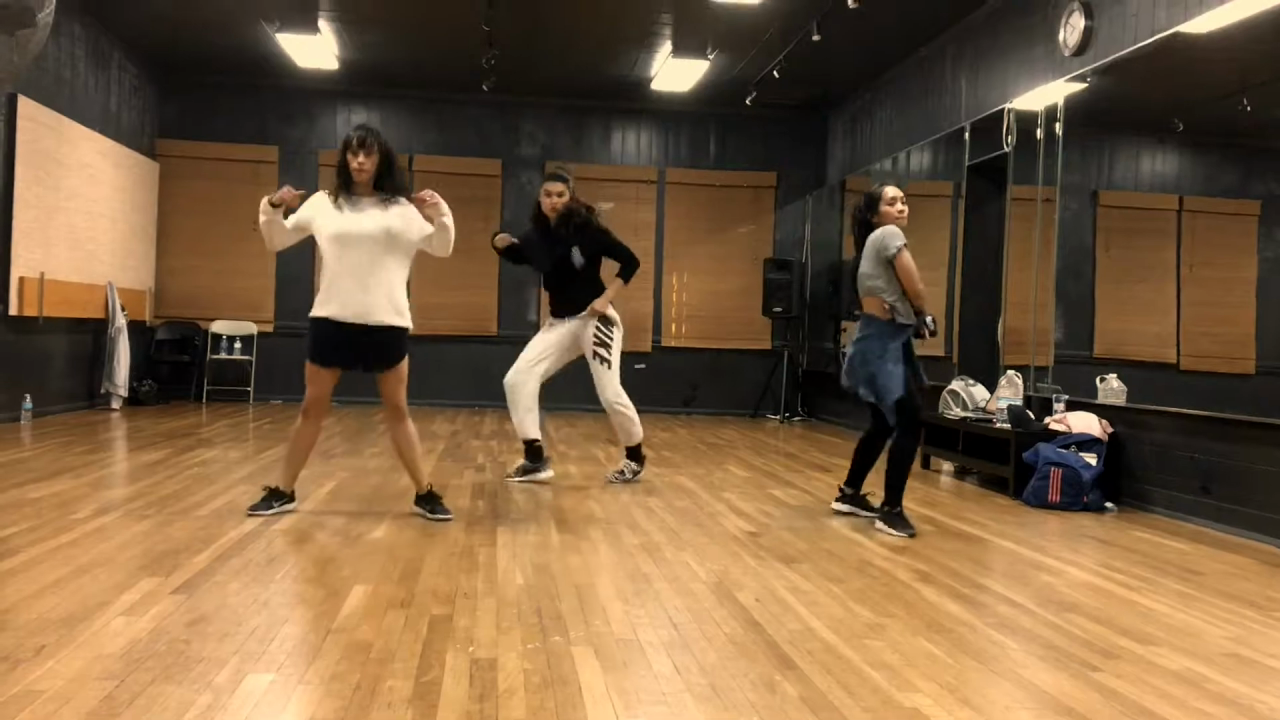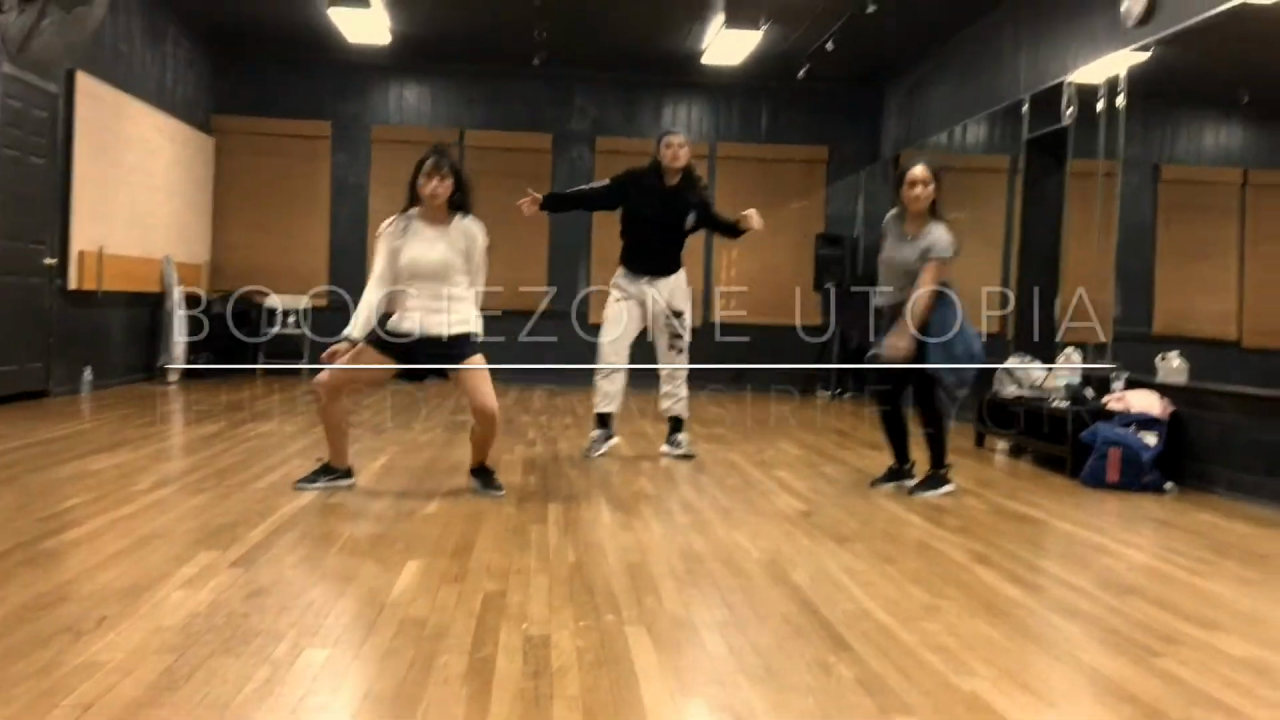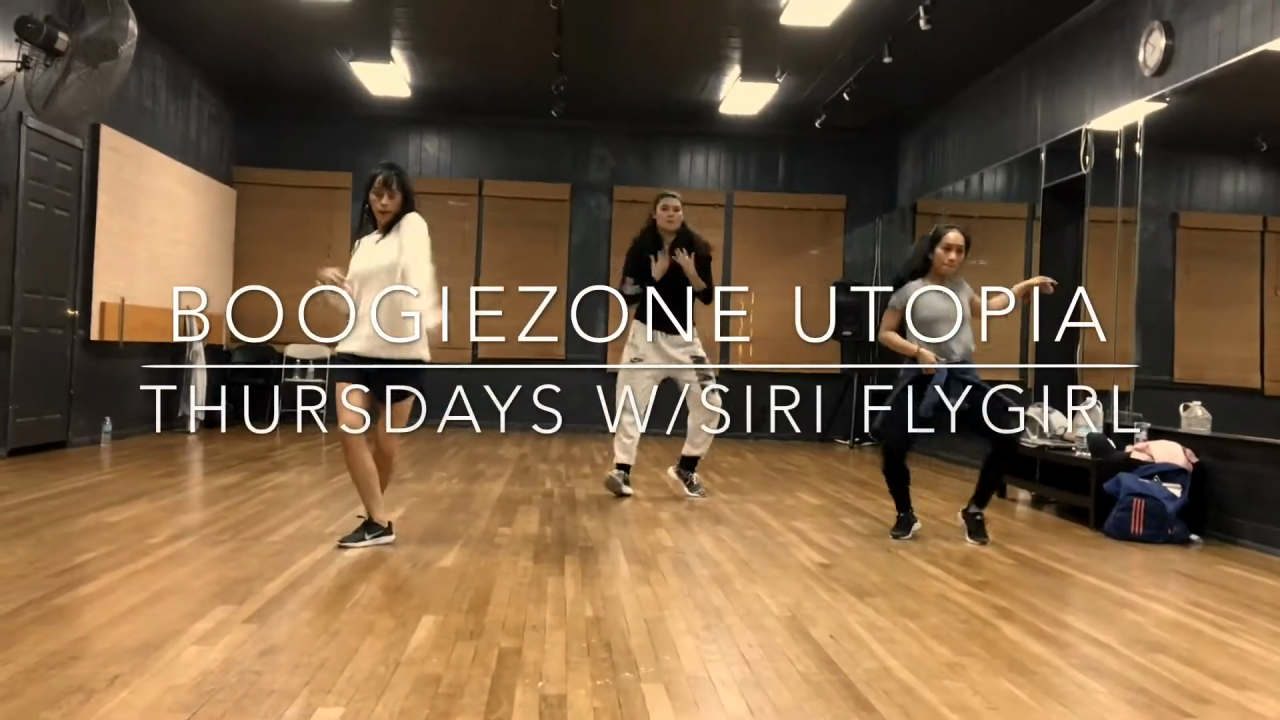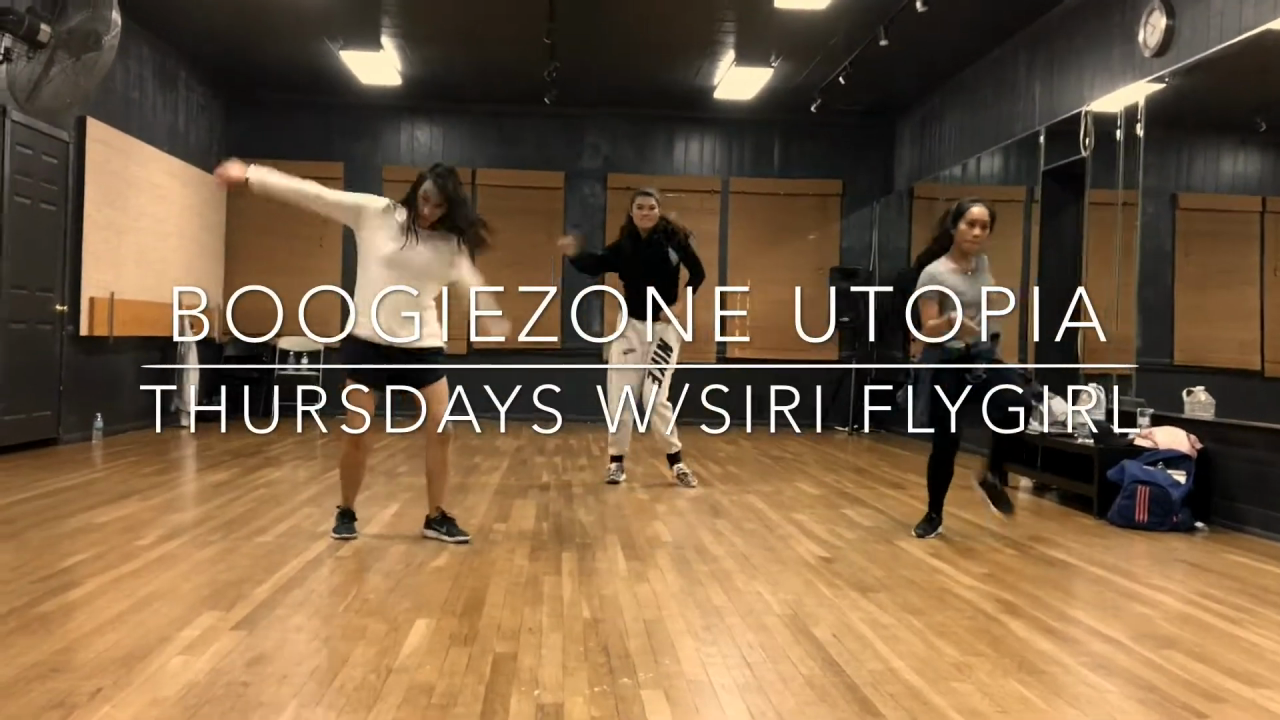
dt=1s
person 1, frame 1
left shoulder: (401, 208)
right shoulder: (324, 204)
left elbow: (442, 249)
right elbow: (276, 241)
left wrist: (442, 216)
right wrist: (272, 207)
left hip: (385, 323)
right hip: (332, 320)
left knee: (397, 412)
right knee: (312, 409)
left ankle: (424, 493)
right ankle: (283, 492)
person 1, frame 2
left shoulder: (469, 231)
right shoulder: (395, 228)
left elbow: (473, 292)
right elbow: (378, 285)
left wrist: (468, 332)
right wrist: (352, 337)
left hip: (454, 334)
right hip: (402, 331)
left knee: (487, 410)
right knee: (326, 384)
left ankle: (480, 469)
right ankle: (338, 468)
person 1, frame 3
left shoulder: (412, 225)
right shoulder: (363, 244)
left elbow: (418, 273)
left wrist: (425, 316)
right wrist: (338, 284)
left hip: (402, 353)
right hip: (355, 351)
left knee: (385, 444)
right knee: (350, 431)
left ankle: (376, 513)
right ankle: (378, 522)
person 1, frame 4
left shoulder: (451, 244)
right shoulder: (377, 213)
left elbow: (471, 285)
right elbow: (317, 195)
left wrist: (496, 325)
right wrist: (252, 176)
left hip: (422, 347)
right hip: (369, 341)
left knee: (441, 430)
right knee: (356, 434)
left ankle: (437, 517)
right ankle: (346, 511)
person 2, frame 1
left shoulder: (876, 245)
right shoulder: (888, 236)
right elbow: (916, 291)
left wrist: (916, 322)
right wrist: (925, 318)
left hip: (889, 340)
right hip: (883, 342)
left knee: (885, 424)
right knee: (910, 423)
left ankle: (849, 494)
right ankle: (891, 508)
person 2, frame 2
left shoulder: (939, 238)
right shoulder: (892, 220)
left elbow: (924, 291)
left wrist: (904, 334)
right wrist: (881, 299)
left hip: (923, 319)
right hip: (891, 314)
left knee: (925, 394)
right knee: (886, 395)
left ankle: (940, 473)
right ankle: (902, 465)
person 2, frame 3
left shoulder: (961, 287)
right shoulder: (909, 290)
left elbow: (985, 309)
right elbow: (885, 334)
left wrist: (1025, 286)
right wrist: (917, 350)
left hip: (963, 377)
right hip: (923, 379)
left knee: (1007, 437)
right knee: (893, 449)
left ankle: (974, 511)
right ankle: (906, 515)
person 2, frame 4
left shoulder: (982, 263)
right shoulder: (933, 274)
right elbow: (927, 330)
right wrist: (952, 322)
left hip: (984, 357)
right hip: (947, 363)
left knee: (1014, 407)
right knee: (945, 445)
left ankle: (993, 478)
right ankle: (934, 515)
person 3, frame 1
left shoulder: (587, 228)
right shoulder: (536, 235)
left elbow: (630, 262)
right elbow: (518, 255)
left wrist: (607, 298)
right wrist: (502, 243)
left hip: (596, 318)
right hip: (559, 322)
left knee: (610, 393)
right knee: (517, 379)
left ankle: (635, 457)
right ankle: (535, 459)
person 3, frame 2
left shoulder: (694, 196)
right shoulder: (636, 182)
left elbow: (714, 223)
right elbow: (595, 195)
left wrist: (743, 223)
right wrist: (547, 201)
left hip: (669, 283)
right hip: (628, 281)
left knee: (674, 362)
right knee: (610, 351)
left ankle: (676, 434)
right ankle: (603, 429)
person 3, frame 3
left shoulder: (697, 250)
right shoulder: (641, 250)
left elbow: (707, 296)
right elbow: (627, 293)
left wrist: (692, 273)
right wrist: (655, 276)
left hip: (684, 337)
right hip: (647, 334)
left knee: (709, 403)
right knee: (630, 403)
left ankle: (686, 468)
right ankle: (622, 472)
person 3, frame 4
left shoulder: (674, 238)
right shoulder: (622, 247)
left elbow: (698, 273)
right elbow: (594, 265)
left wrist: (679, 305)
right wrist: (573, 253)
left hip: (663, 325)
right hip: (630, 325)
left knee: (655, 398)
right knee: (620, 398)
left ankle: (676, 460)
right ankle: (617, 462)
